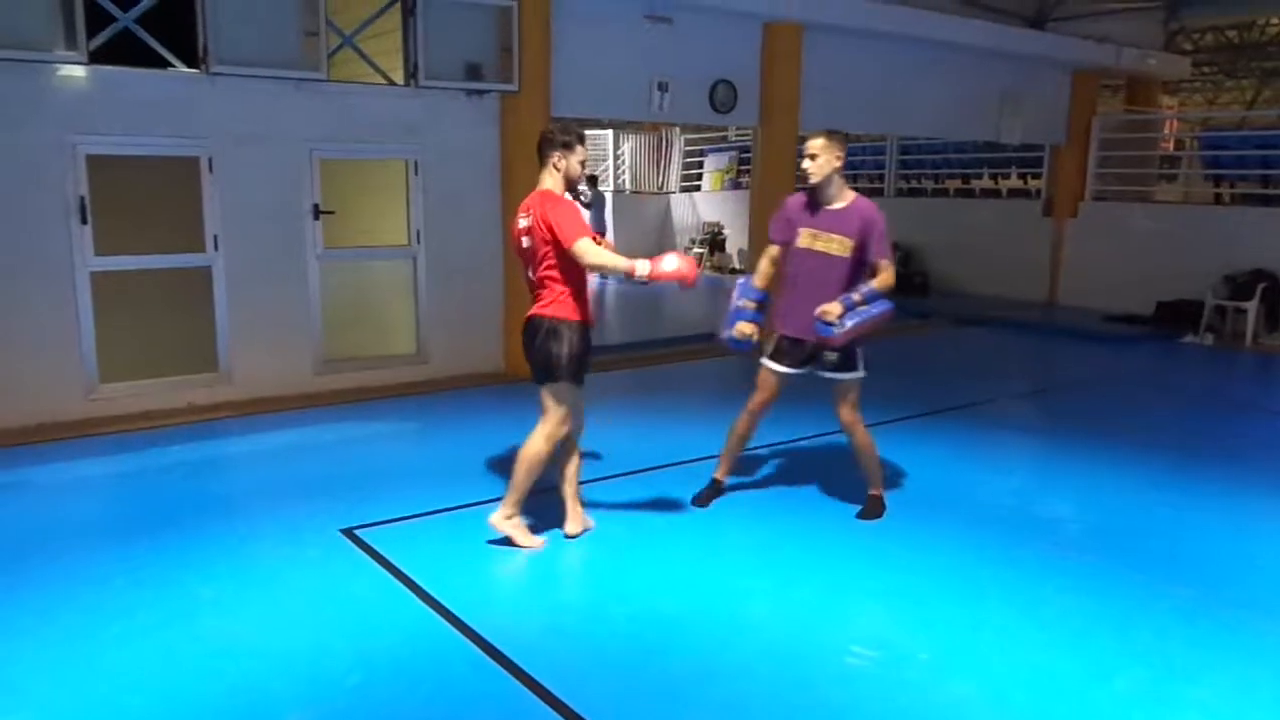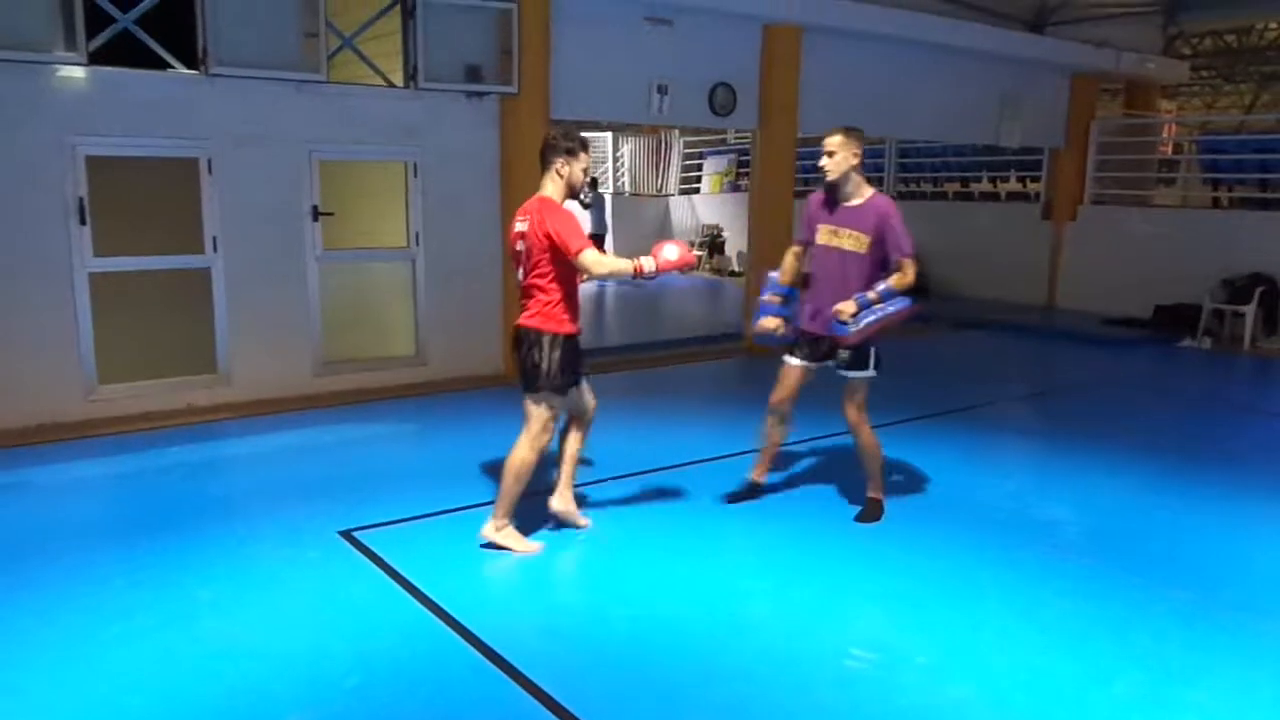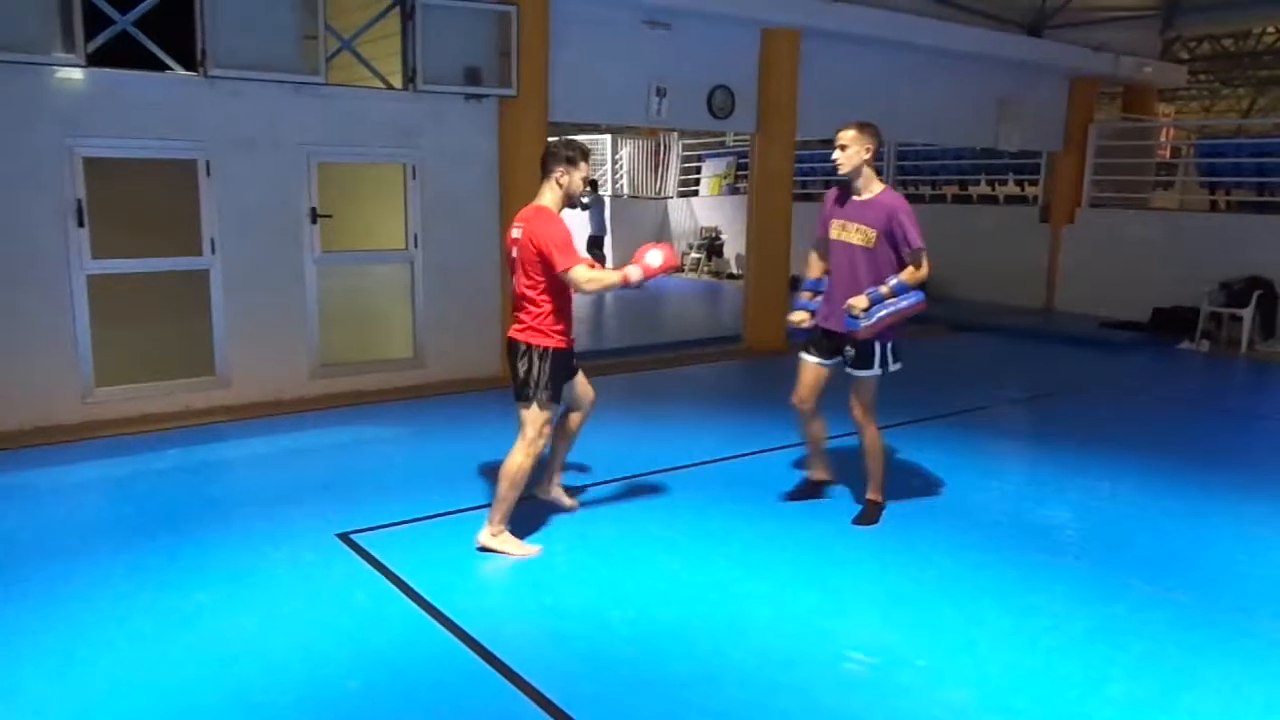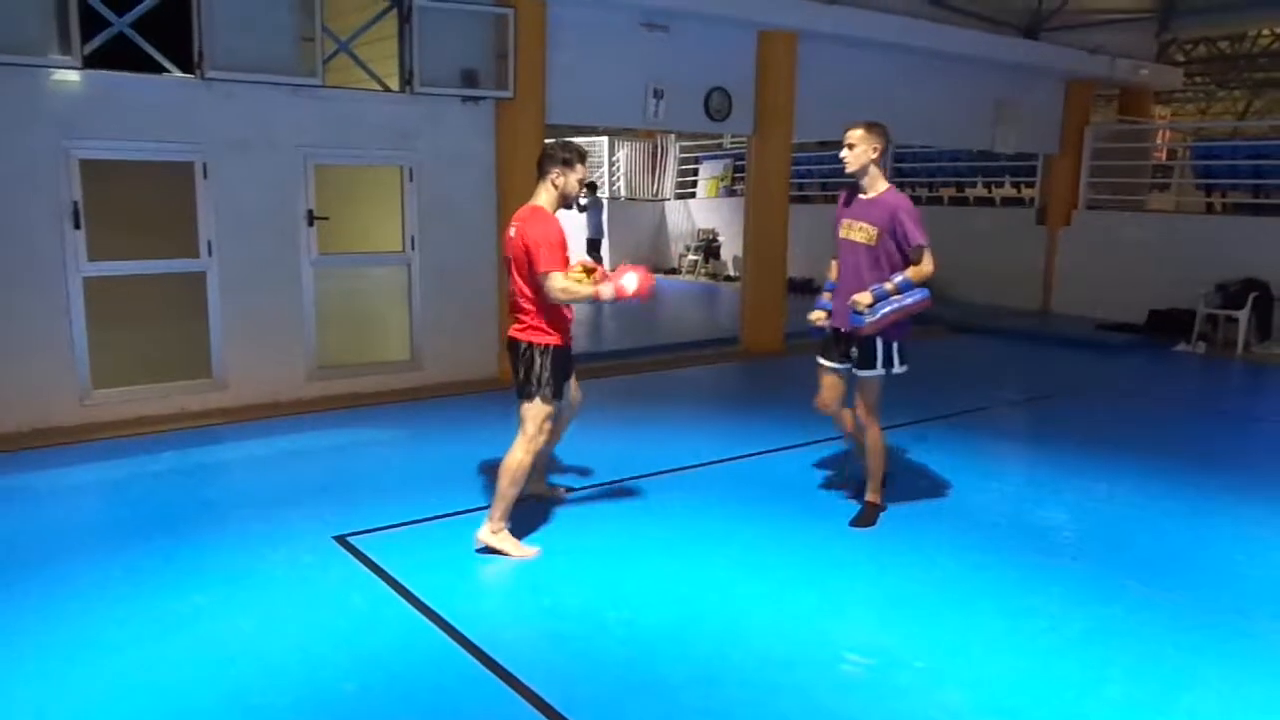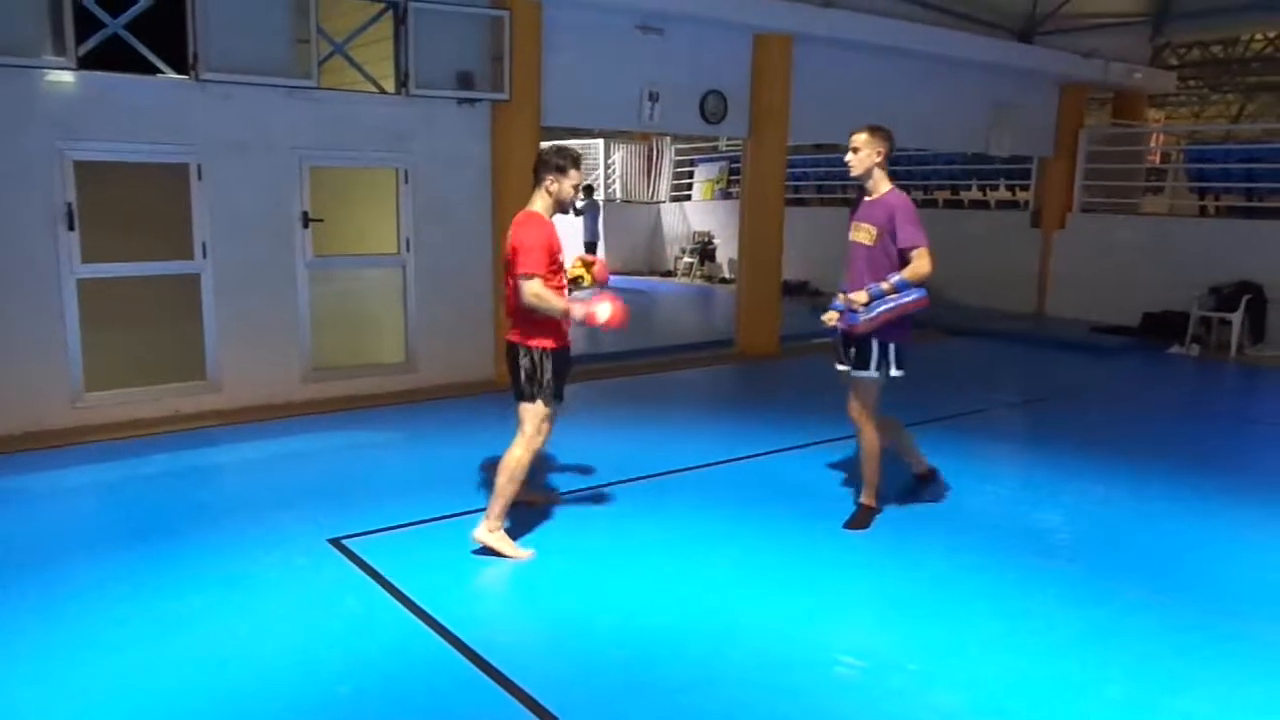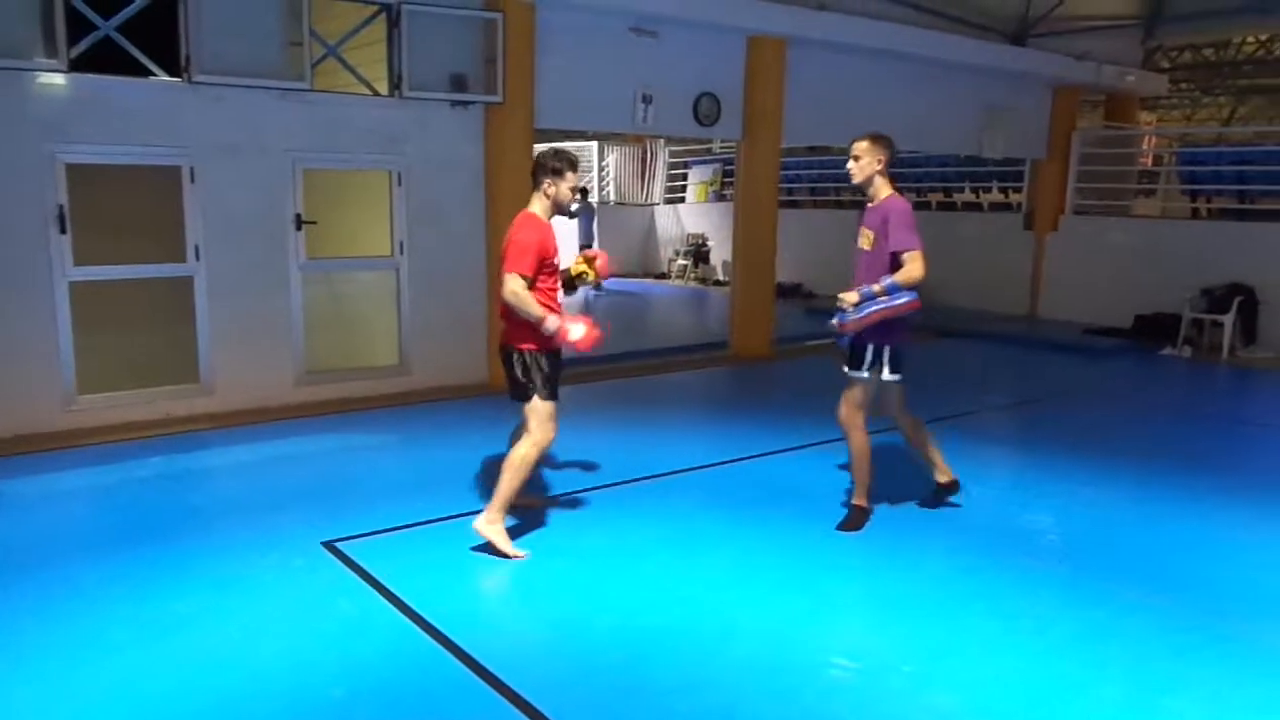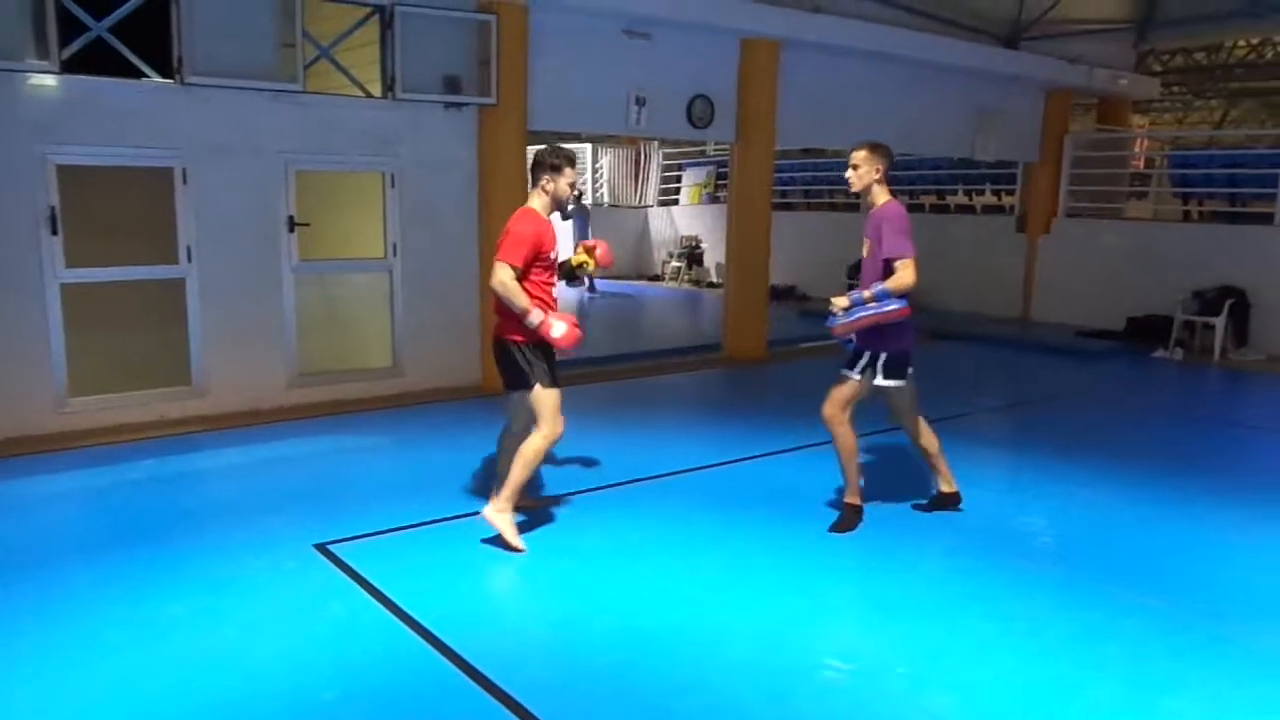
dt=0.1s
person 1, frame 1
left shoulder: (526, 210)
right shoulder: (558, 205)
right elbow: (589, 256)
left wrist: (595, 251)
right wrist: (648, 268)
left hip: (540, 324)
right hip: (562, 324)
left knee: (570, 418)
right knee: (554, 423)
left ankle: (573, 512)
right ankle: (508, 513)
person 1, frame 2
left shoulder: (527, 214)
right shoulder: (555, 215)
right elbow: (594, 265)
left wrist: (584, 257)
right wrist: (652, 263)
left hip: (548, 333)
right hip: (548, 336)
left knee: (584, 410)
right knee: (538, 432)
left ankle: (563, 496)
right ankle: (499, 524)
person 1, frame 3
left shoulder: (525, 220)
right shoulder: (548, 225)
right elbow: (582, 281)
left wrist: (581, 268)
right wrist: (637, 272)
left hip: (541, 341)
right hip: (540, 346)
left knee: (582, 400)
right knee: (533, 438)
left ankle: (551, 483)
right ankle: (494, 529)
person 1, frame 4
left shoulder: (525, 217)
right shoulder: (543, 225)
right elbow: (559, 289)
left wrist: (581, 276)
right wrist: (611, 289)
left hip: (539, 340)
right hip: (539, 343)
left knee: (565, 407)
right knee: (533, 434)
left ankle: (534, 482)
right ankle: (495, 527)
person 1, frame 5
left shoulder: (531, 223)
right shoulder: (537, 230)
right elbow: (532, 295)
left wrist: (571, 277)
right wrist: (580, 311)
left hip: (538, 344)
right hip: (538, 346)
left knee: (541, 421)
right knee: (531, 436)
left ankle: (515, 488)
right ankle: (492, 525)
person 1, frame 6
left shoulder: (537, 227)
right shoulder: (530, 230)
right elbow: (511, 291)
right wrist: (556, 324)
left hip: (530, 345)
right hip: (530, 347)
left knee: (533, 426)
right knee: (540, 435)
left ankle: (507, 495)
right ankle: (492, 517)
person 1, frame 7
left shoulder: (538, 223)
right shoulder: (528, 224)
right elbow: (501, 281)
right wrist: (541, 321)
left hip: (525, 339)
right hip: (522, 340)
left knee: (521, 421)
right knee: (550, 427)
left ankle: (506, 493)
right ankle: (501, 506)
person 2, frame 1
left shoulder: (867, 215)
right shoulder: (795, 207)
left elbow: (886, 277)
right elbow: (770, 261)
left wrist: (848, 304)
right wrist: (745, 313)
left hip: (836, 335)
right hip: (791, 329)
left knee: (848, 418)
right knee: (755, 406)
left ankle: (876, 491)
right ankle: (719, 477)
person 2, frame 2
left shoulder: (883, 211)
right shoulder: (816, 203)
left elbow: (906, 274)
right elbow: (794, 258)
left wrist: (862, 302)
right wrist: (769, 307)
right hip: (812, 325)
left knee: (854, 415)
right knee: (779, 401)
left ankle: (875, 494)
right ankle: (759, 476)
person 2, frame 3
left shoulder: (893, 206)
right shoulder: (833, 199)
left elbow: (919, 269)
left wrist: (873, 296)
right wrist: (805, 303)
left hip: (869, 329)
right hip: (828, 321)
left knee: (861, 413)
right knee: (803, 400)
left ankle: (874, 496)
right ankle: (819, 474)
person 2, frame 4
left shoulder: (896, 205)
right shoulder: (847, 199)
left elbow: (925, 267)
left wrist: (876, 294)
right wrist: (825, 303)
left hip: (876, 327)
right hip: (844, 322)
left knee: (864, 411)
right knee: (828, 403)
left ankle: (873, 497)
right ankle: (876, 468)
person 2, frame 5
left shoulder: (898, 205)
right shoulder: (860, 203)
left elbow: (922, 266)
left wrist: (873, 292)
right wrist: (839, 304)
left hip: (880, 328)
left knee: (863, 413)
right knee: (864, 410)
left ankle: (868, 500)
right ankle: (920, 467)
person 2, frame 6
left shoulder: (895, 208)
right shoulder: (872, 209)
left elbow: (915, 270)
left wrist: (864, 294)
right wrist: (854, 302)
left hip: (881, 332)
right hip: (871, 330)
left knee: (850, 414)
right knee: (897, 411)
left ankle: (860, 501)
right ankle: (944, 476)
person 2, frame 7
left shoulder: (891, 215)
right shoulder: (875, 214)
left elbow: (906, 278)
left wrist: (854, 299)
right wrist: (852, 309)
left hip: (882, 338)
right hip: (880, 335)
left knee: (833, 411)
right knee: (908, 416)
left ankle: (852, 501)
right ankle: (947, 488)
